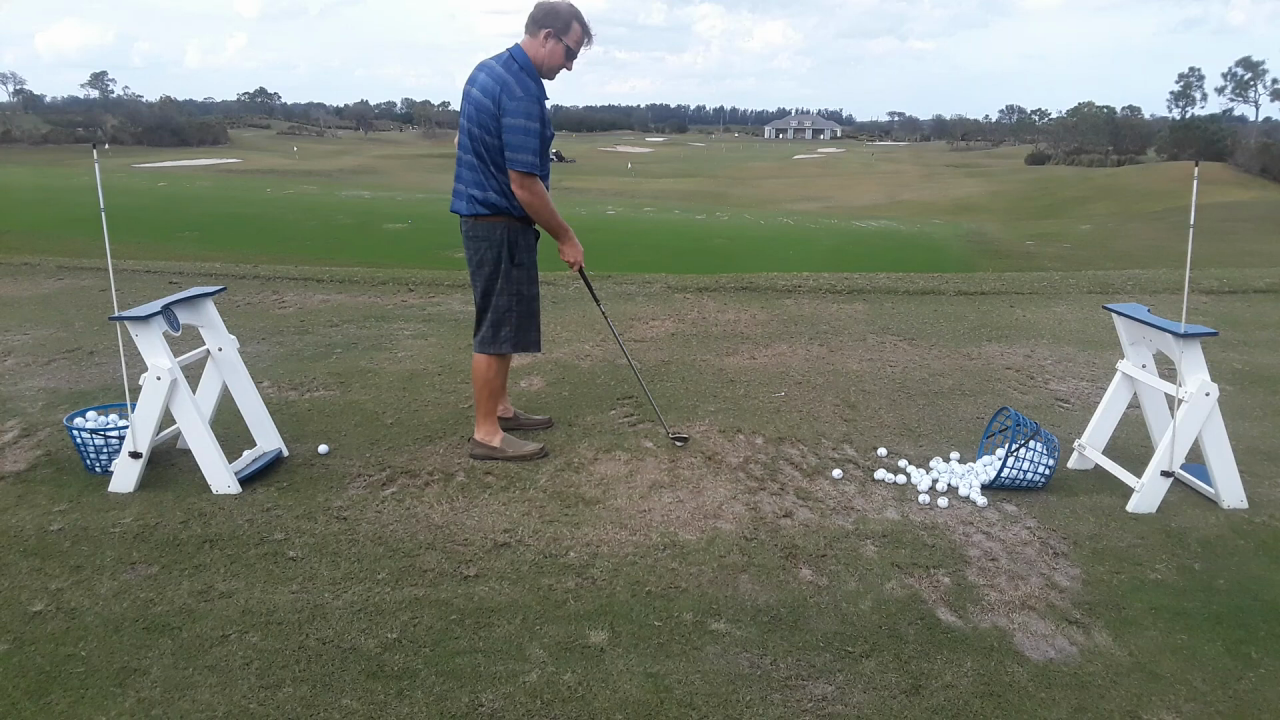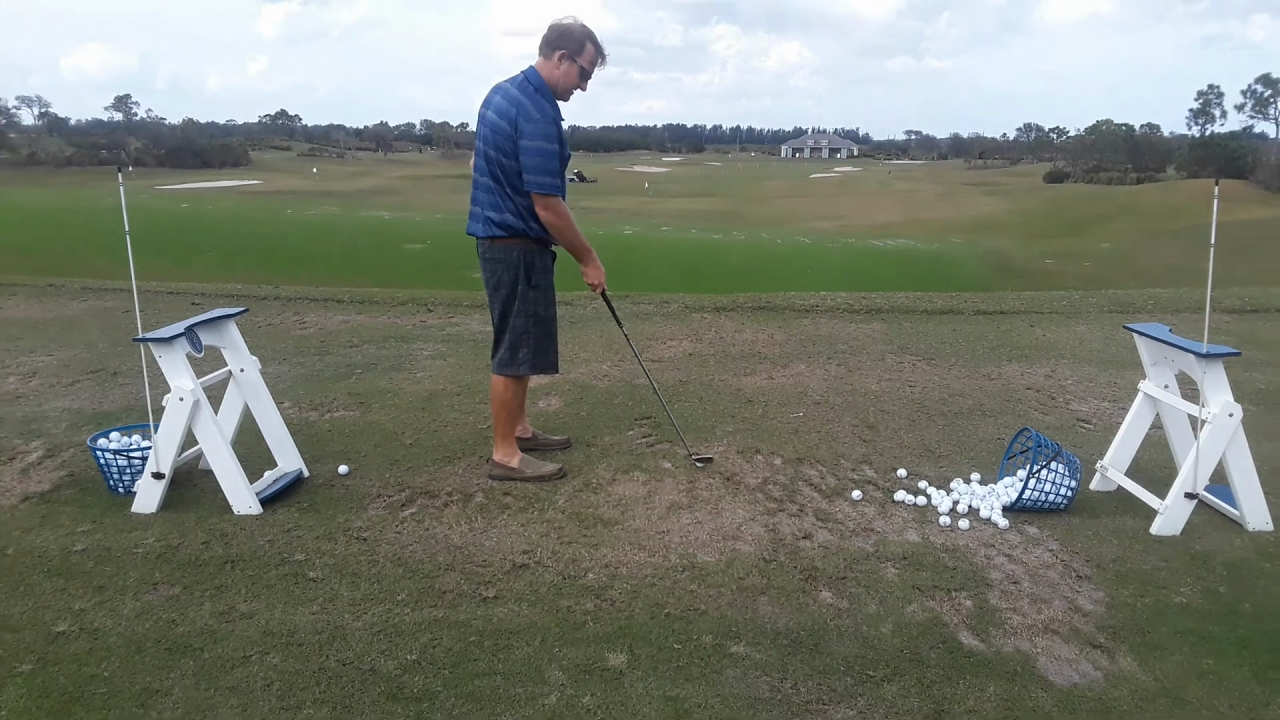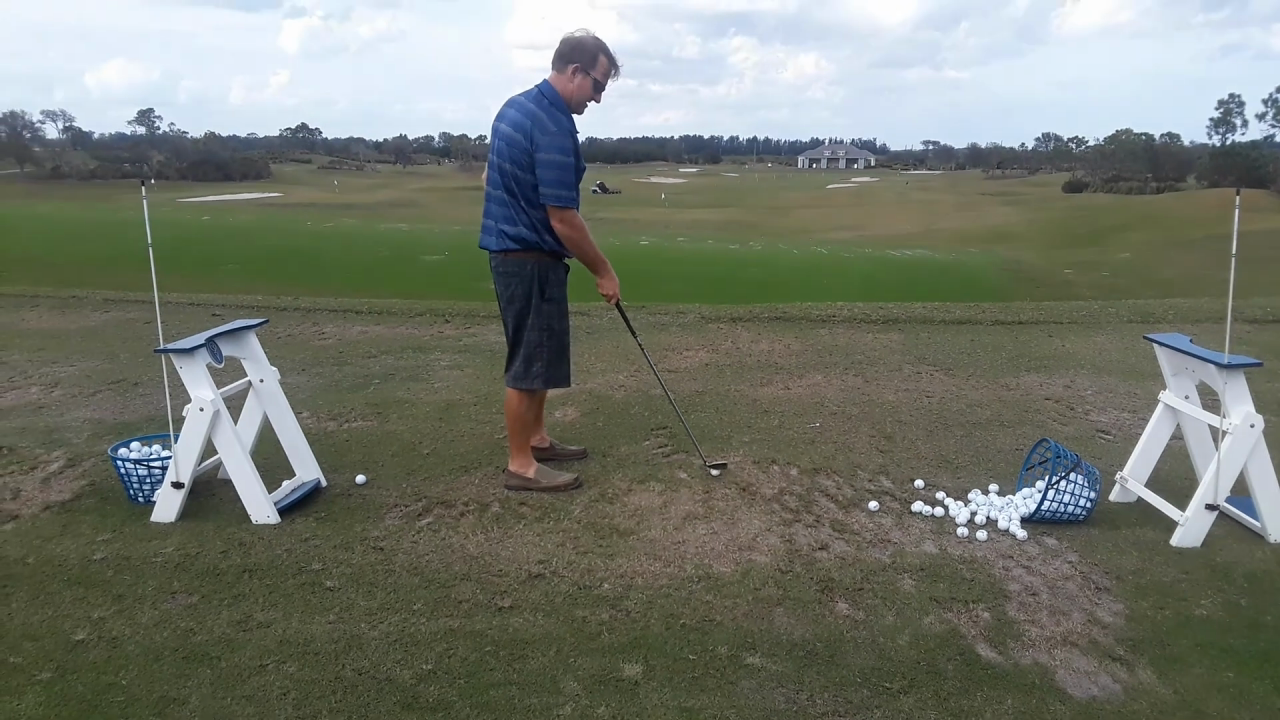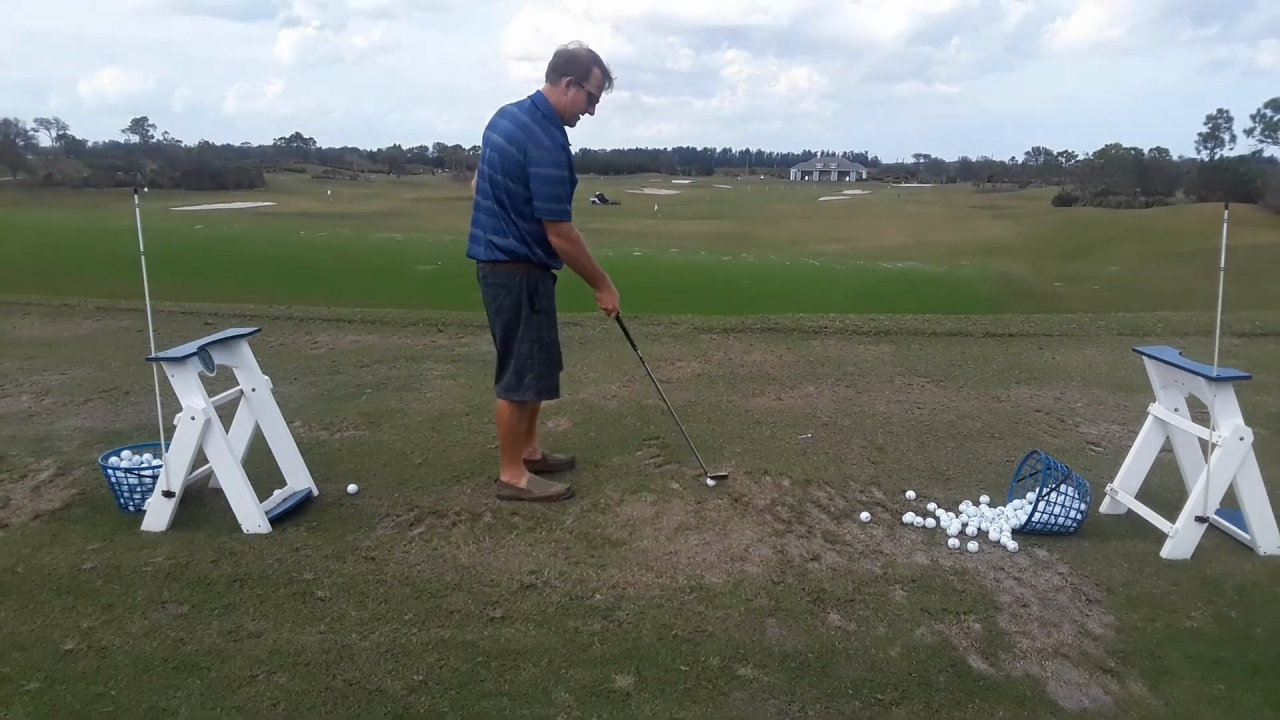
dt=0.3s
person 1, frame 1
left shoulder: (489, 69)
right shoulder: (521, 91)
left elbow: (476, 146)
right elbow: (524, 184)
right wrist: (566, 238)
left hip: (484, 213)
right hip: (500, 223)
left knee: (502, 323)
right knee: (497, 328)
left ankle: (499, 408)
right ankle: (486, 433)
person 1, frame 2
left shoulder: (504, 92)
right shoulder: (537, 113)
left elbow: (487, 167)
right elbow: (546, 205)
right wrist: (588, 259)
left hip: (500, 237)
right hip: (518, 246)
left knee: (520, 344)
right knee: (515, 350)
left ankle: (518, 429)
right ankle: (504, 454)
person 1, frame 3
left shoulder: (515, 106)
right shoulder: (553, 127)
left elbow: (492, 178)
right elbow: (563, 219)
right wrist: (602, 271)
left hip: (511, 249)
right hip: (531, 259)
left knee: (536, 355)
right knee: (530, 362)
left ankle: (537, 439)
right ankle: (520, 464)
person 1, frame 4
left shoulder: (506, 115)
right shoulder: (546, 142)
left elbow: (479, 185)
right elbow: (560, 234)
right wrist: (602, 285)
left hip: (499, 260)
right hip: (519, 271)
left knee: (533, 364)
right knee: (520, 373)
left ankle: (528, 450)
right ankle: (512, 475)
